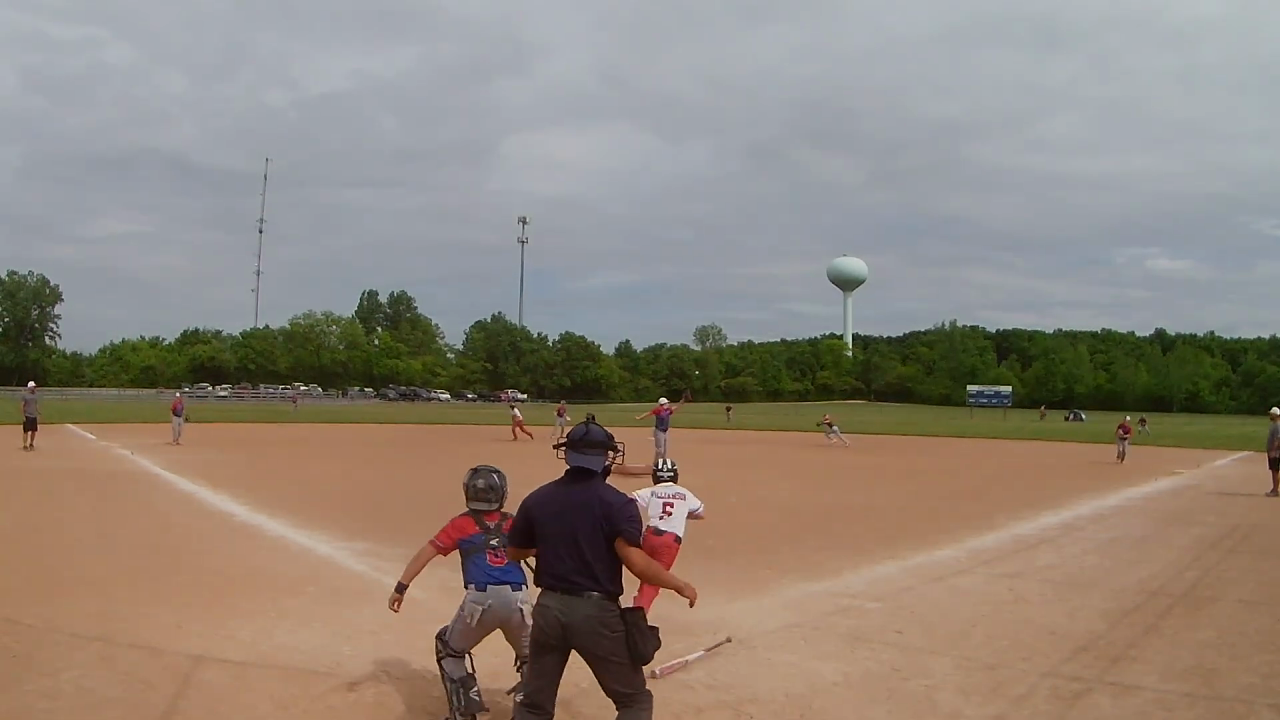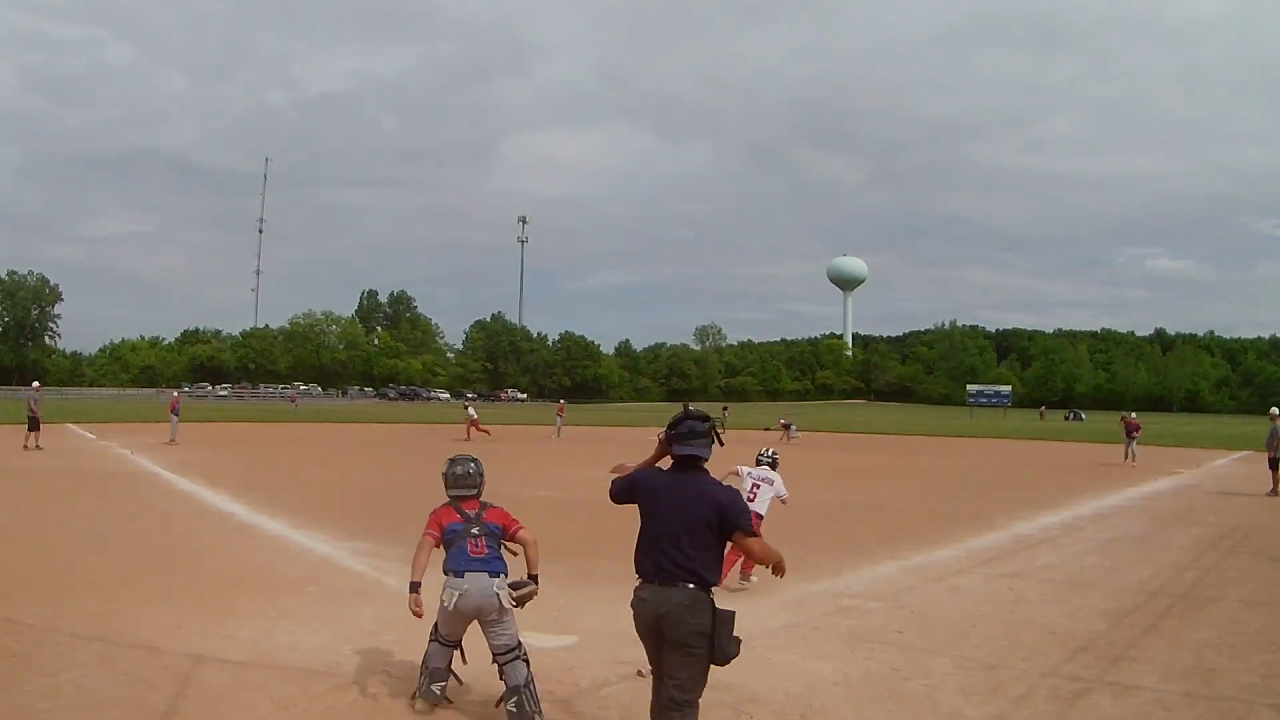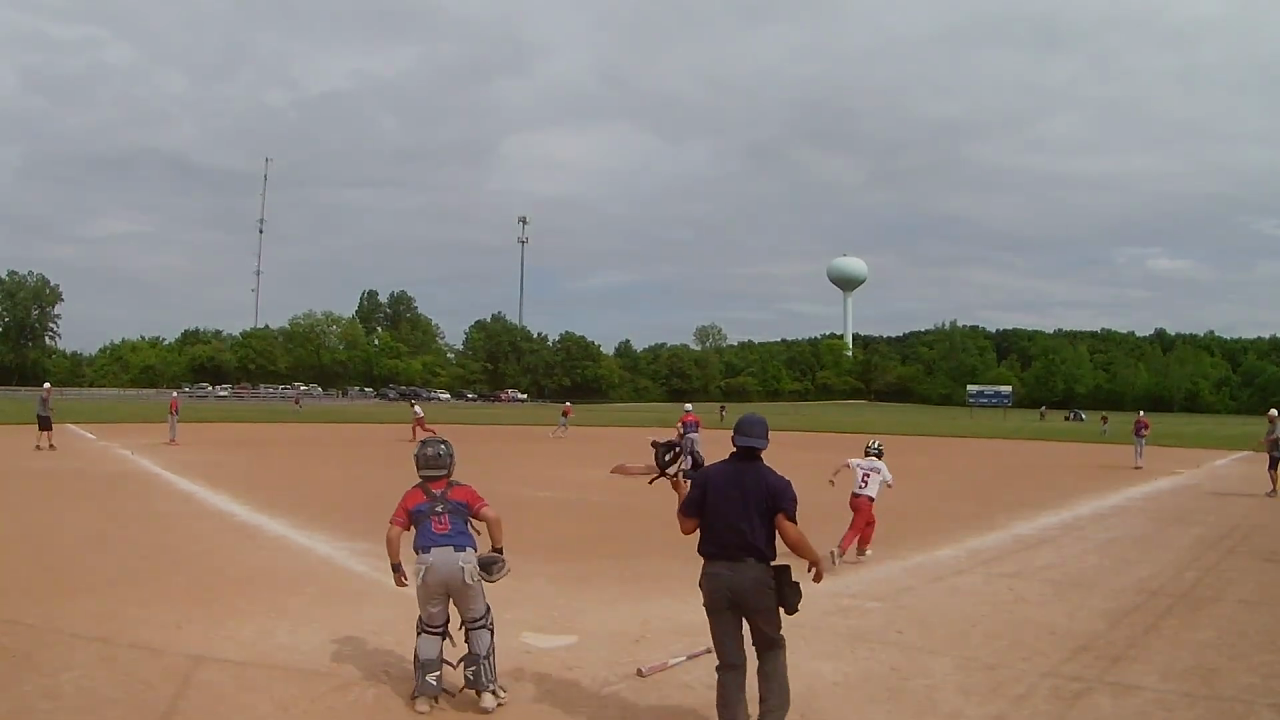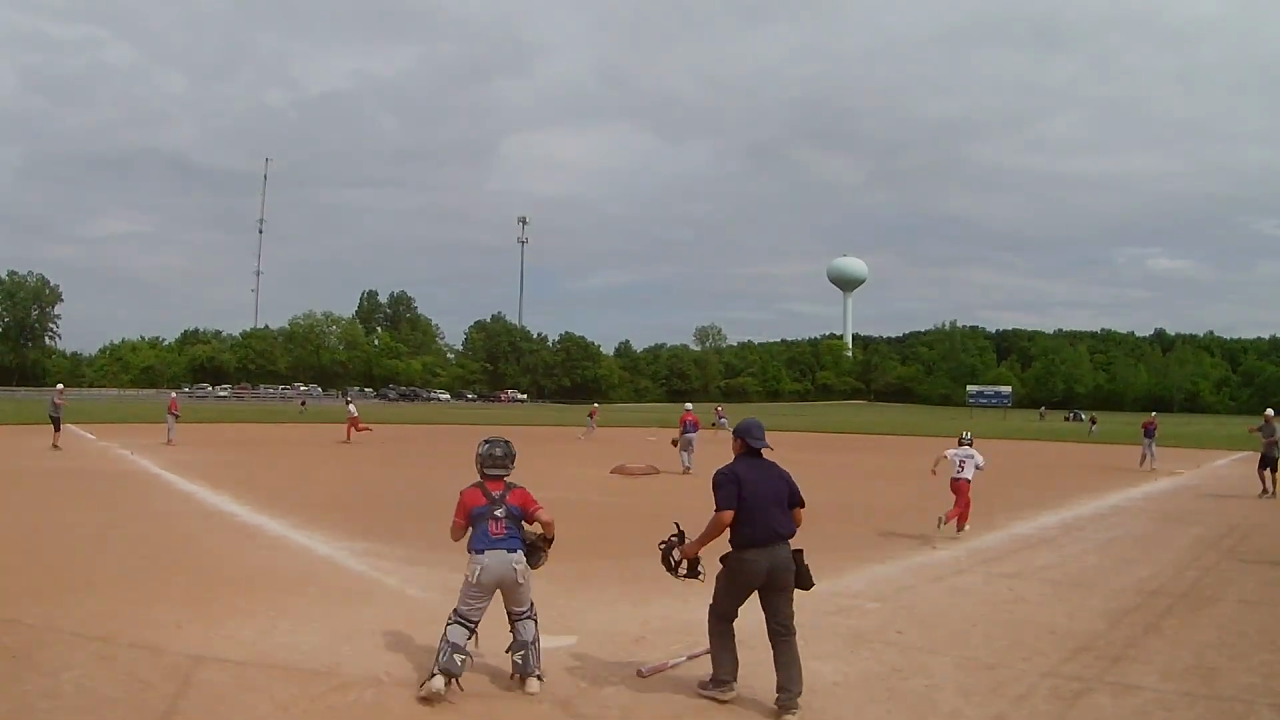
dt=0.5s
person 1, frame 1
left shoulder: (538, 499)
right shoulder: (616, 503)
left elbow: (515, 552)
right elbow: (634, 561)
right wrist: (680, 585)
left hip: (549, 608)
right hip: (598, 611)
person 1, frame 2
left shoulder: (651, 482)
right shoulder: (723, 496)
left elbow: (617, 487)
right elbow: (756, 550)
left wrist: (658, 453)
right wrist: (778, 560)
left hip: (647, 597)
right hip: (691, 601)
left knee: (666, 682)
person 1, frame 3
left shoulder: (707, 475)
right shoulder: (776, 483)
left elbow: (687, 526)
right elbow: (790, 534)
left wrist: (681, 493)
right wrist: (816, 560)
left hip: (715, 575)
right hip: (756, 575)
left knee: (730, 662)
right knee: (771, 650)
person 1, frame 4
left shoulder: (728, 473)
right shoulder: (779, 473)
left elbow: (724, 518)
right elbow: (798, 517)
left wrist: (695, 546)
left hip: (747, 558)
right hip: (782, 556)
left knee: (721, 616)
right knee: (783, 630)
left ankle: (723, 683)
person 2, frame 1
left shoulder: (460, 524)
left elbow: (426, 553)
left wrist: (400, 588)
left hip: (480, 600)
right hip: (517, 600)
left knee: (449, 648)
person 2, frame 2
left shoulder: (440, 514)
right shoulder: (494, 513)
left elbow: (425, 547)
right elbow: (528, 540)
left wrist: (414, 590)
right wrist: (532, 580)
left hip: (459, 589)
right hip: (496, 589)
left knee: (442, 640)
right knee: (512, 655)
left ankle: (428, 696)
person 2, frame 3
left shoulder: (411, 496)
right shoulder: (464, 491)
left elbow: (393, 534)
right elbow: (492, 517)
left wrist: (396, 567)
right wrist: (497, 553)
left hip: (428, 564)
right hip: (463, 562)
left knee: (431, 629)
right knee: (478, 624)
left ankle: (425, 695)
right ankle: (486, 690)
person 2, frame 4
left shoulder: (469, 494)
right shoulder: (519, 493)
left elbow: (455, 534)
right elbow: (547, 520)
right wrist: (547, 541)
left hip: (482, 563)
right hip: (515, 562)
left knee: (461, 621)
right knee: (523, 616)
left ankle: (440, 677)
right ankle: (529, 677)
